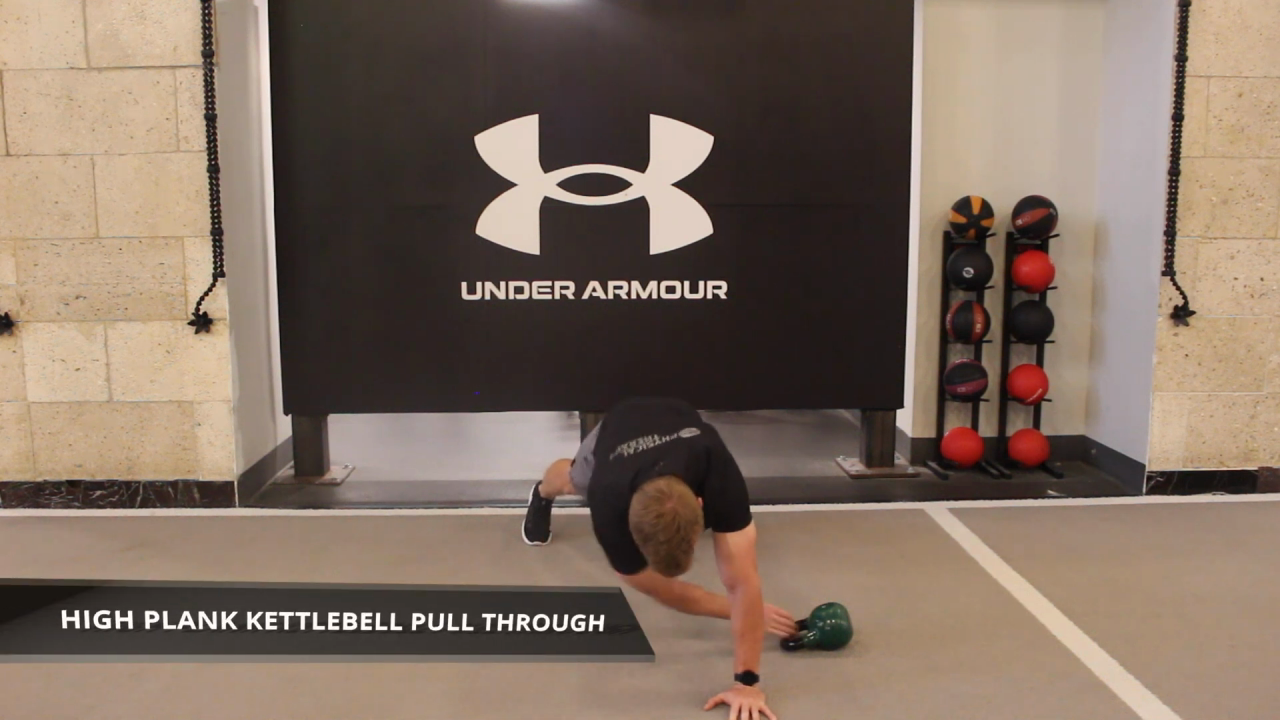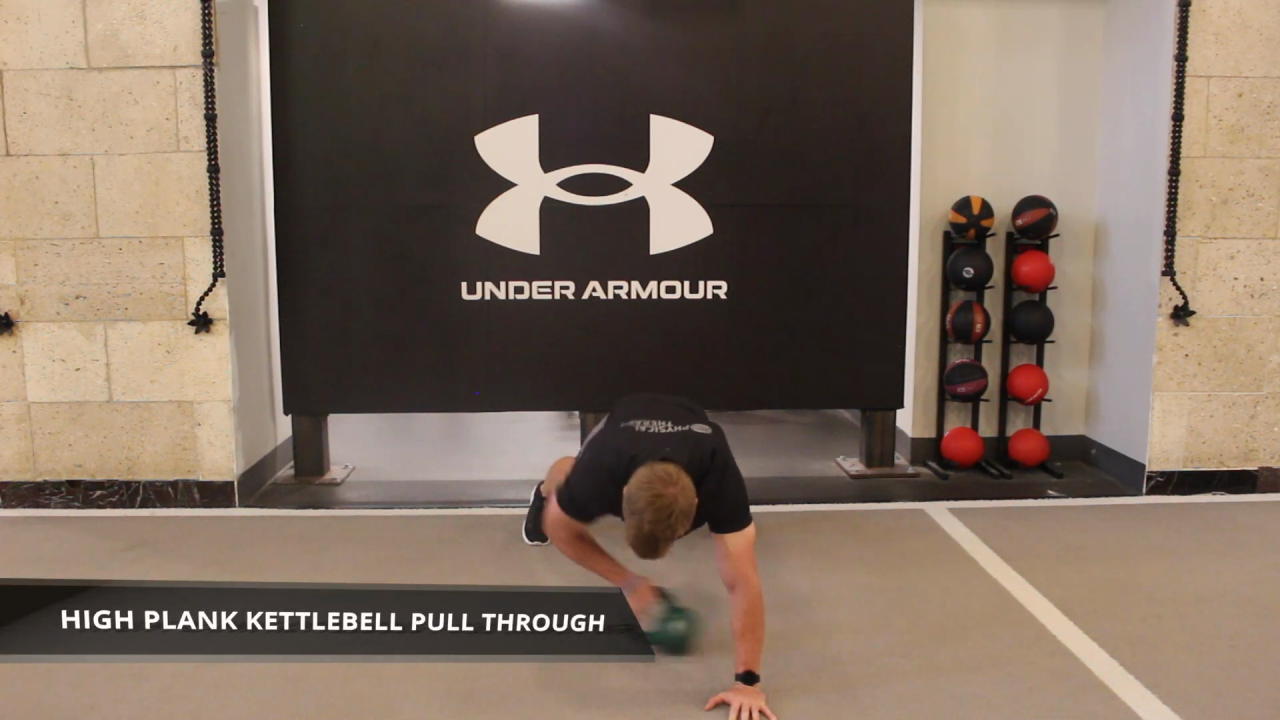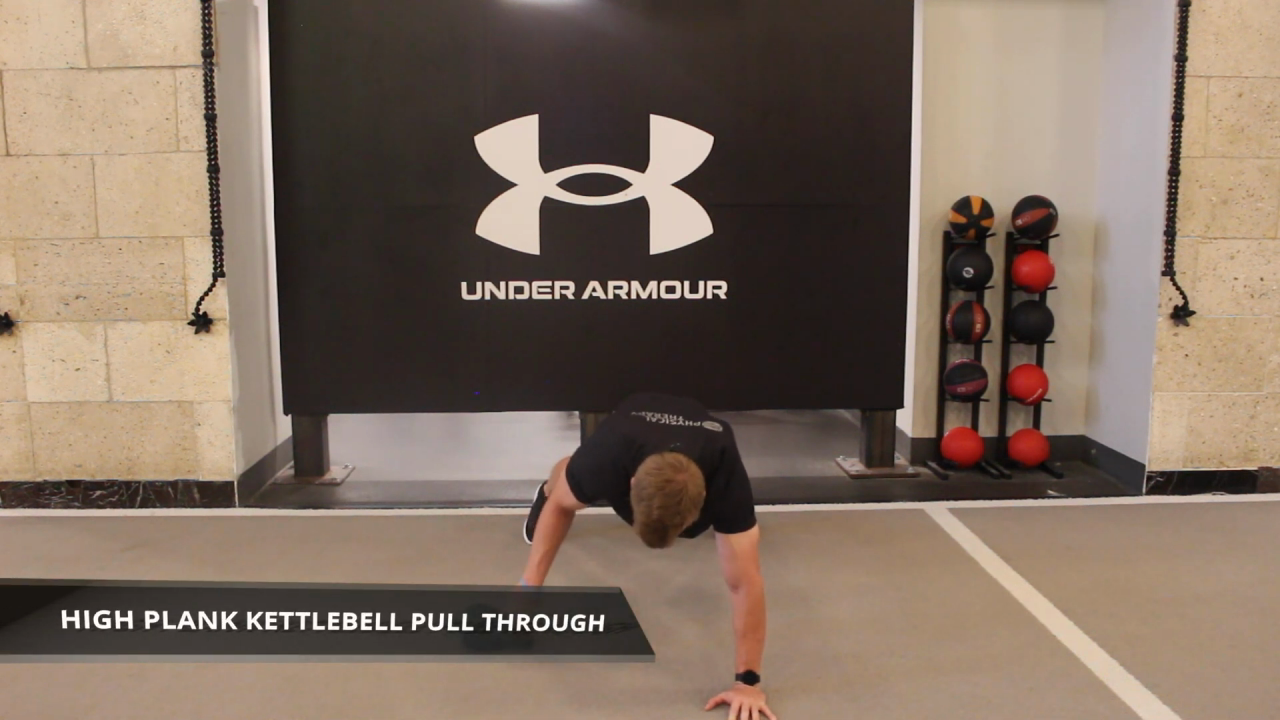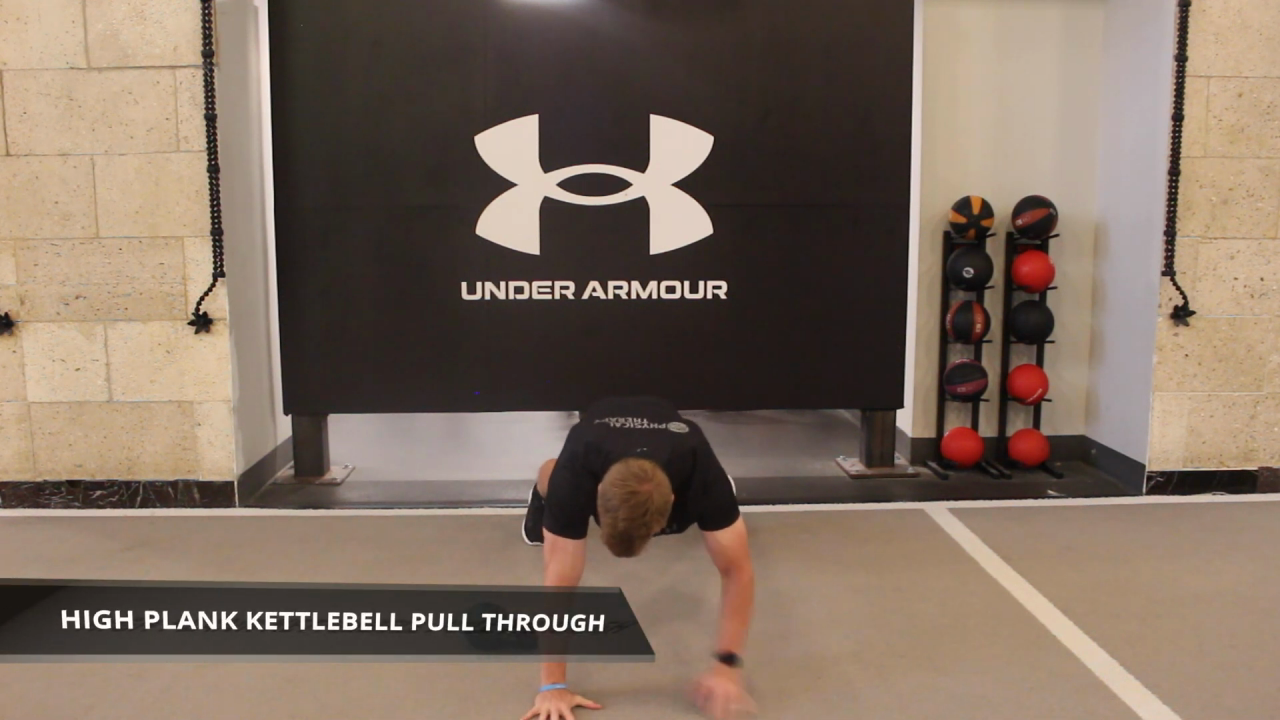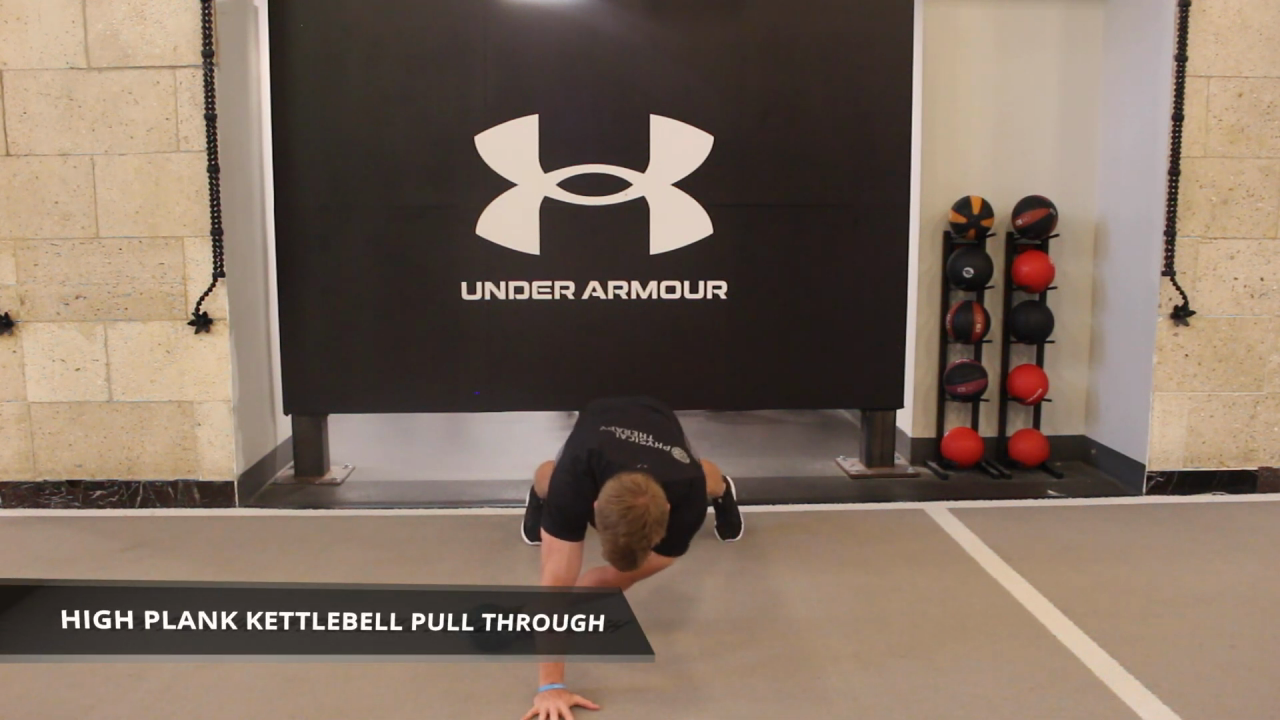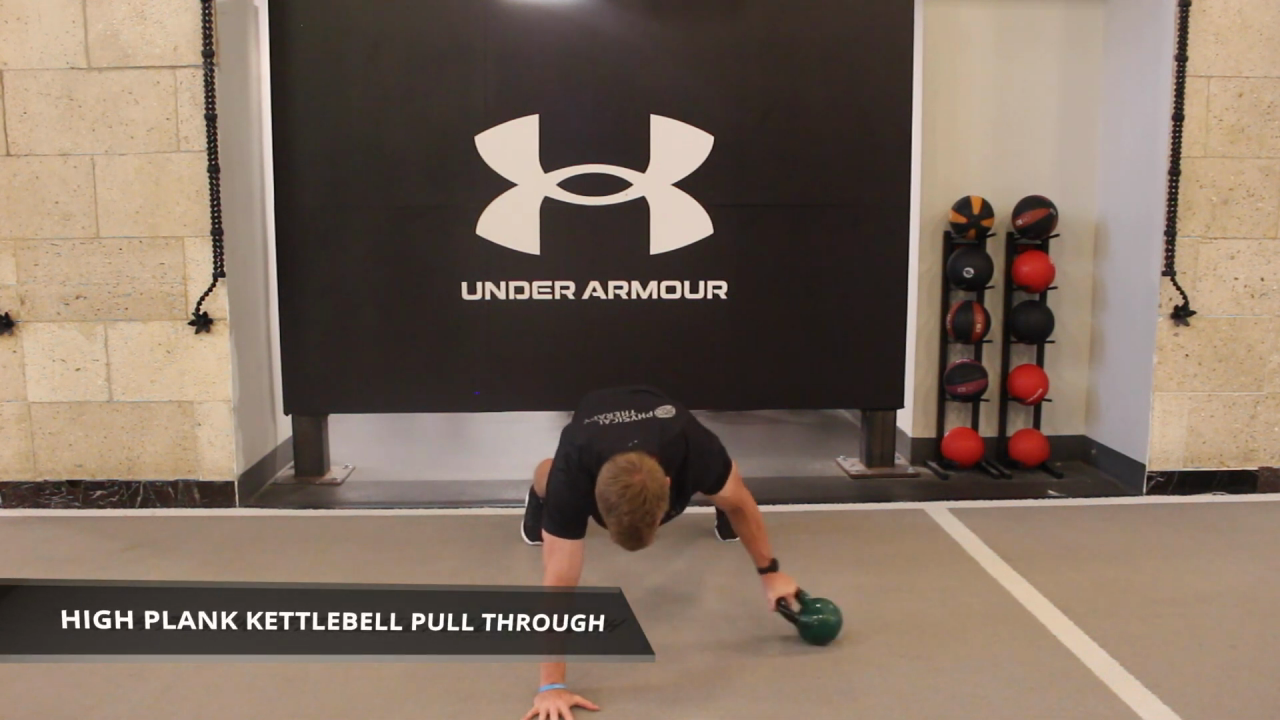
dt=0.7s
person 1, frame 1
left shoulder: (718, 477)
right shoulder: (611, 505)
left elbow: (742, 582)
right elbow: (663, 590)
left wrist: (747, 681)
right wrist: (749, 614)
right knee: (573, 481)
right ankle: (542, 494)
person 1, frame 2
left shoulder: (718, 478)
right shoulder: (603, 467)
left elbow: (741, 582)
right elbow: (558, 527)
left wrist: (747, 680)
right wrist: (627, 582)
left hip: (687, 426)
right knee: (572, 481)
right ankle: (544, 492)
person 1, frame 3
left shoulder: (724, 475)
right shoulder: (605, 456)
left elbow: (744, 582)
right elbow: (560, 506)
left wrist: (747, 680)
right wrist: (531, 584)
left hip: (700, 445)
right hip: (629, 438)
right knee: (567, 481)
right ankle: (546, 486)
person 1, frame 4
left shoulder: (698, 471)
right shoulder: (575, 474)
left elbow: (736, 570)
right elbow: (560, 580)
left wrist: (726, 662)
right wrist: (552, 686)
left hip: (671, 446)
right hip: (598, 444)
right ankle: (543, 492)
person 1, frame 5
left shoulder: (686, 493)
right shoulder: (574, 480)
left elbow: (625, 575)
right elbow: (556, 580)
right wrist: (550, 685)
right hip: (598, 421)
left ankle: (720, 489)
right ankle: (540, 493)
person 1, frame 6
left shoulder: (693, 448)
right shoulder: (572, 475)
left elbow: (738, 503)
right elbow: (560, 580)
left wrist: (770, 571)
right wrist: (551, 685)
left hip: (661, 431)
right ankle: (541, 492)
